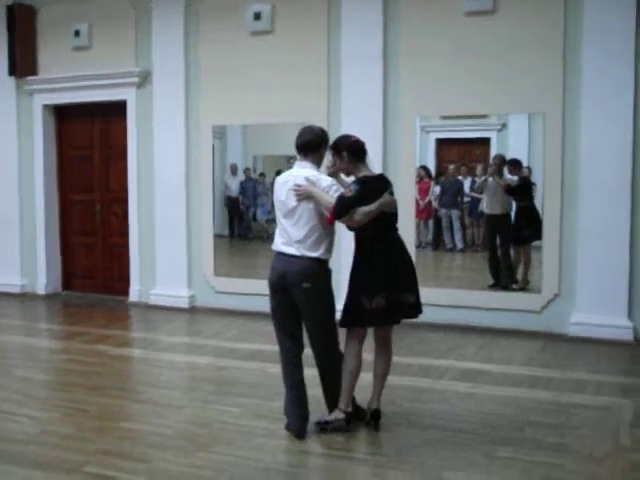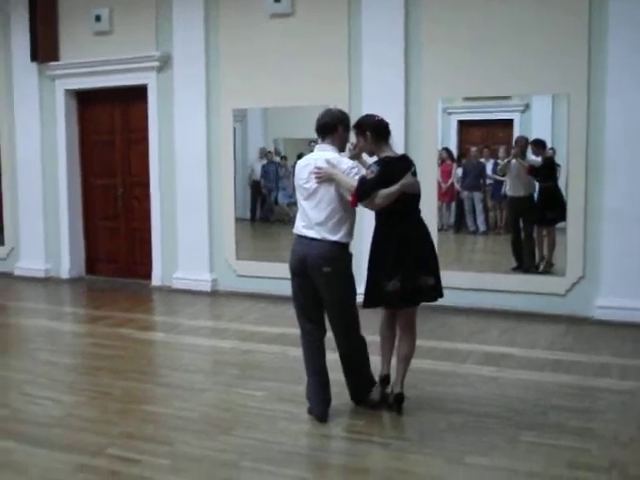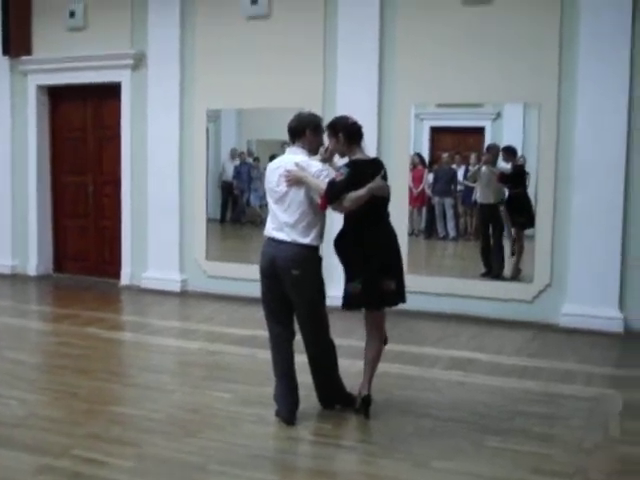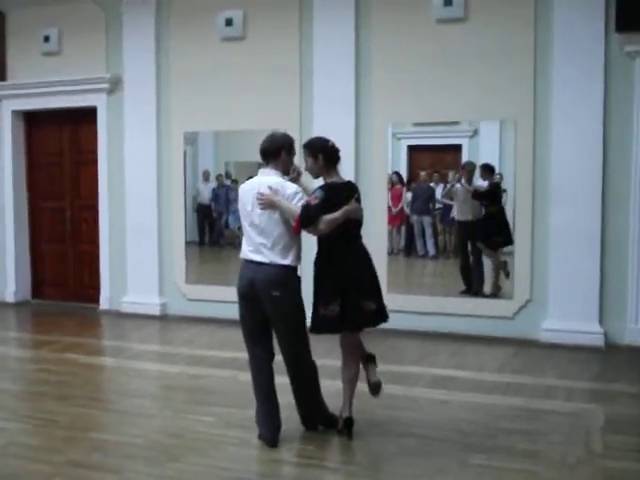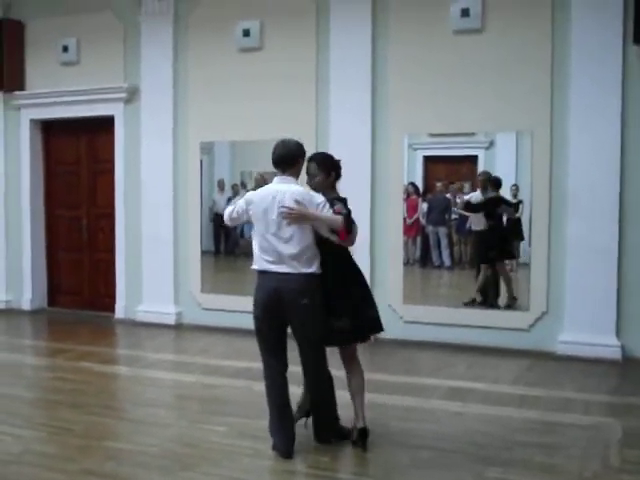
dt=0.7s
person 1, frame 1
left shoulder: (281, 181)
right shoulder: (323, 183)
right elbow: (352, 219)
right wrist: (381, 204)
left hip: (280, 265)
right hip: (309, 269)
left knee: (289, 346)
right knee: (325, 345)
left ankle: (295, 419)
right ankle: (339, 408)
person 1, frame 2
left shoulder: (302, 165)
right shoulder: (344, 166)
right elbow: (374, 200)
right wrist: (402, 185)
left hip: (300, 248)
right hip: (329, 253)
left knee: (310, 330)
right knee: (346, 329)
left ankle: (318, 403)
right ankle: (364, 392)
person 1, frame 3
left shoulder: (273, 167)
right shoulder: (314, 169)
right elbow: (343, 204)
right wrist: (372, 188)
left hip: (271, 251)
right hip: (299, 256)
left knee: (279, 332)
right knee: (315, 331)
left ankle: (286, 405)
right ankle: (332, 395)
person 1, frame 4
left shoulder: (245, 189)
right shoulder: (287, 190)
right elbow: (318, 226)
right wrist: (346, 211)
left hip: (247, 273)
right hip: (277, 277)
left knee: (258, 354)
right knee: (296, 352)
left ankle: (267, 428)
right ankle: (314, 416)
person 1, frame 5
left shoulder: (255, 198)
right shoulder: (310, 199)
left elbow: (228, 217)
right elbow: (342, 234)
right wrist: (344, 222)
left hip: (266, 284)
right hip: (302, 284)
left knee: (273, 364)
right knee: (314, 360)
left ankle: (283, 439)
right ankle: (327, 428)
person 2, frame 1
left shoulder: (361, 186)
right shoulder: (382, 182)
left elbow: (338, 210)
left wrist: (313, 191)
left hip: (372, 265)
right hip: (393, 263)
left knee: (355, 337)
right knee: (383, 338)
left ankle: (344, 409)
right ankle: (374, 405)
person 2, frame 2
left shoulder: (382, 167)
right shoulder: (405, 162)
left elbow: (361, 193)
left wrist: (335, 174)
left hip: (392, 246)
right hip: (414, 244)
left knee: (390, 314)
right knee: (406, 320)
left ankle: (385, 375)
right ankle: (398, 388)
person 2, frame 3
left shoulder: (353, 168)
right shoulder: (376, 165)
left elbow: (331, 195)
left wrist: (305, 177)
left hip: (361, 247)
right hip: (381, 245)
right knee: (373, 324)
right ankle: (365, 391)
person 2, frame 4
left shoulder: (327, 192)
right shoulder: (349, 188)
left elbow: (305, 219)
left wrist: (277, 201)
left hip: (337, 272)
right hip: (356, 268)
right knee: (348, 345)
right ankle: (346, 413)
person 2, frame 5
left shoulder: (335, 204)
right shoulder: (327, 204)
left elbow: (345, 228)
left wrist: (309, 216)
left hip: (340, 287)
right hip: (332, 284)
left knee: (348, 355)
right knee: (347, 355)
person 3, frame 1
left shoulder: (509, 181)
right shoulder: (486, 180)
right elbow: (477, 189)
left wrist: (496, 177)
right wrist: (488, 176)
left hip: (504, 217)
right hip: (489, 217)
left knee: (505, 251)
right knee: (491, 251)
left ankle: (506, 281)
right ankle: (496, 279)
person 3, frame 2
right shoulder: (509, 163)
right elbow: (499, 171)
left wrist: (519, 159)
right wrist: (511, 158)
left hip: (527, 200)
right hip: (512, 200)
left knee: (528, 233)
right knee: (515, 233)
left ankle: (529, 264)
right ankle: (519, 262)
person 3, frame 3
right shoulder: (480, 170)
right elbow: (470, 178)
right wrist: (481, 164)
left hip: (497, 206)
right hip: (483, 207)
left knee: (497, 240)
right knee: (484, 240)
left ankle: (498, 270)
right ankle: (489, 268)
person 3, frame 4
right shoulder: (456, 187)
right elbow: (444, 195)
right wrist: (454, 182)
left hip: (476, 224)
right hip: (461, 224)
left knee: (476, 257)
right knee: (463, 257)
left ankle: (478, 287)
right ankle: (469, 285)
person 3, frame 5
right shoulder: (471, 197)
right hip: (476, 234)
left knee: (493, 267)
right knee: (479, 267)
left ankle: (493, 299)
right ankle: (485, 297)
person 4, frame 1
left shoulder: (524, 180)
right shoulder: (521, 180)
left elbow: (509, 190)
right elbow: (513, 192)
left hip: (528, 216)
right hip: (521, 215)
left knee: (524, 249)
right knee: (516, 247)
left ankle: (524, 279)
person 4, frame 2
left shoulder: (548, 161)
right shoulder: (545, 160)
left elbow: (533, 171)
right elbow: (538, 175)
left hip: (551, 197)
right hip: (544, 196)
left knee: (550, 231)
right knee: (539, 229)
left ankle: (548, 261)
right ankle: (541, 257)
person 4, frame 3
left shoulder: (518, 168)
right shoulder: (515, 167)
left elbow: (503, 178)
right elbow: (507, 181)
left hip: (520, 203)
right hip: (514, 202)
left knee: (519, 237)
left ankle: (516, 267)
person 4, frame 4
left shoulder: (494, 186)
right shoulder: (492, 186)
left elbow: (478, 195)
right elbow: (484, 199)
left wrist: (464, 184)
left hip: (495, 222)
right hip: (490, 221)
left knee: (487, 249)
right knee: (489, 250)
person 4, frame 5
left shoulder: (489, 201)
right shoulder: (502, 200)
left elbow: (471, 208)
right elbow: (511, 208)
left hip: (493, 236)
right hip: (499, 235)
left knee: (500, 269)
right knee: (484, 268)
left ankle: (511, 297)
right ankle: (476, 297)
